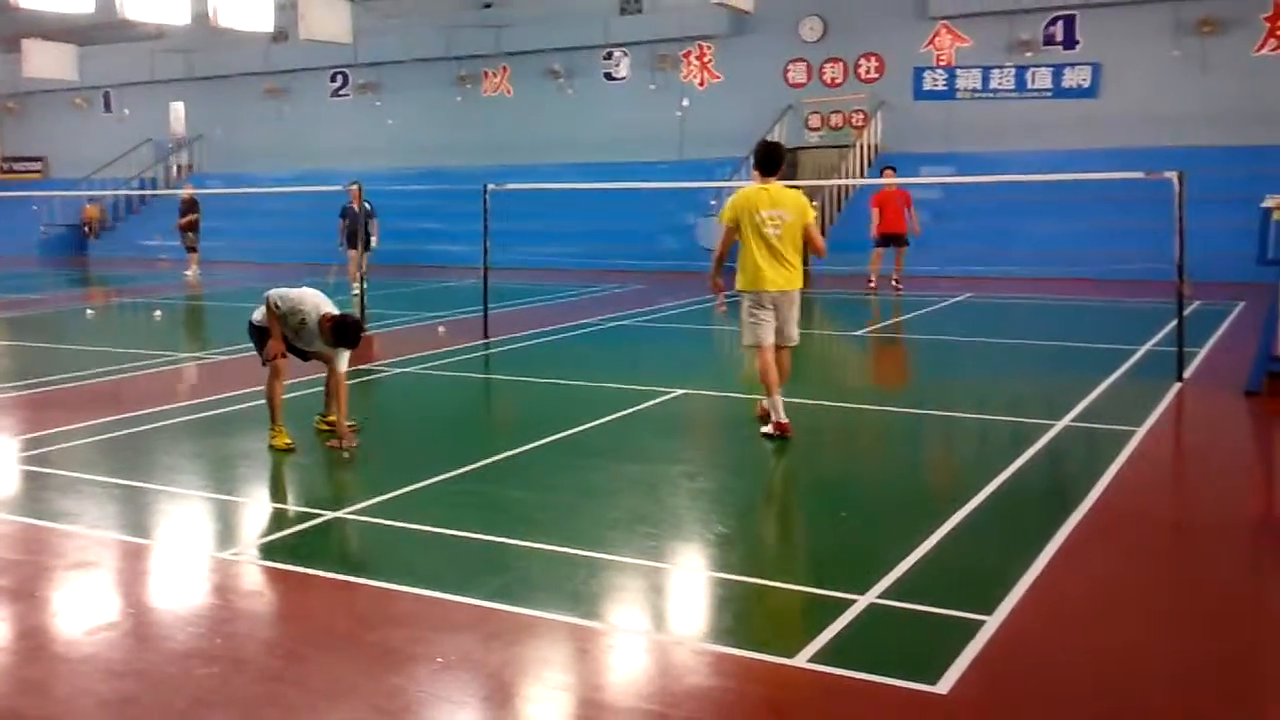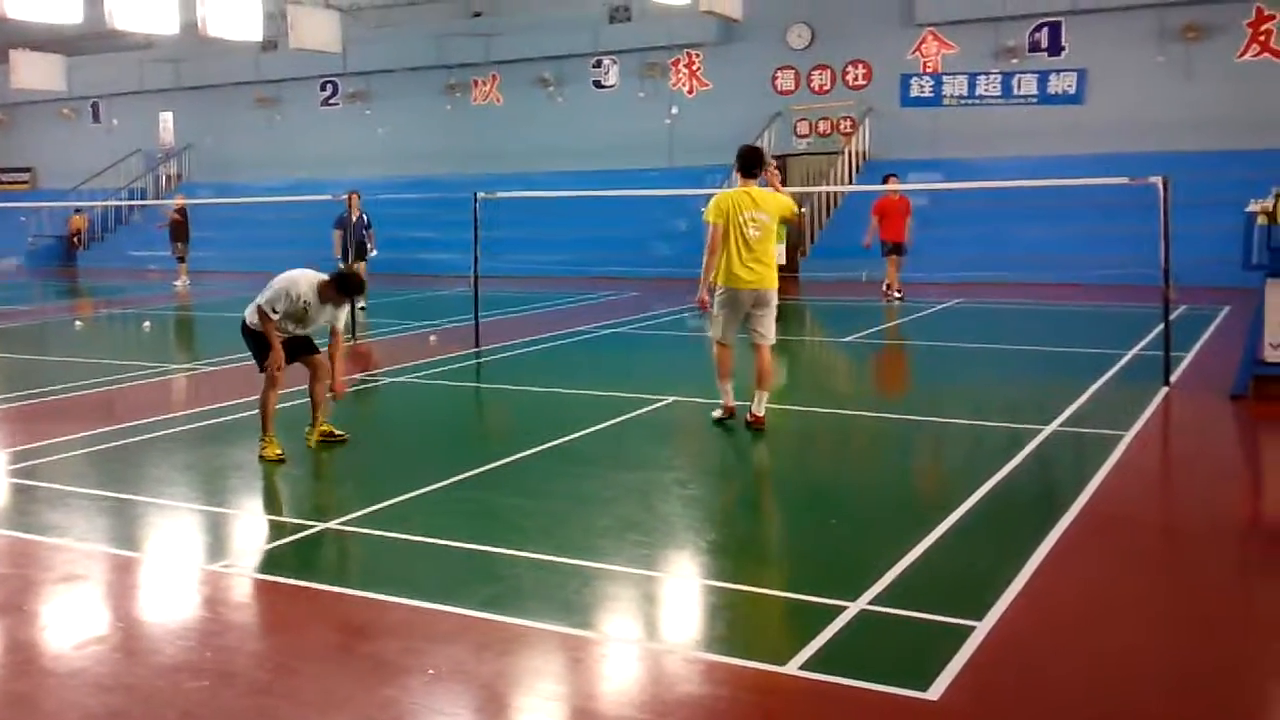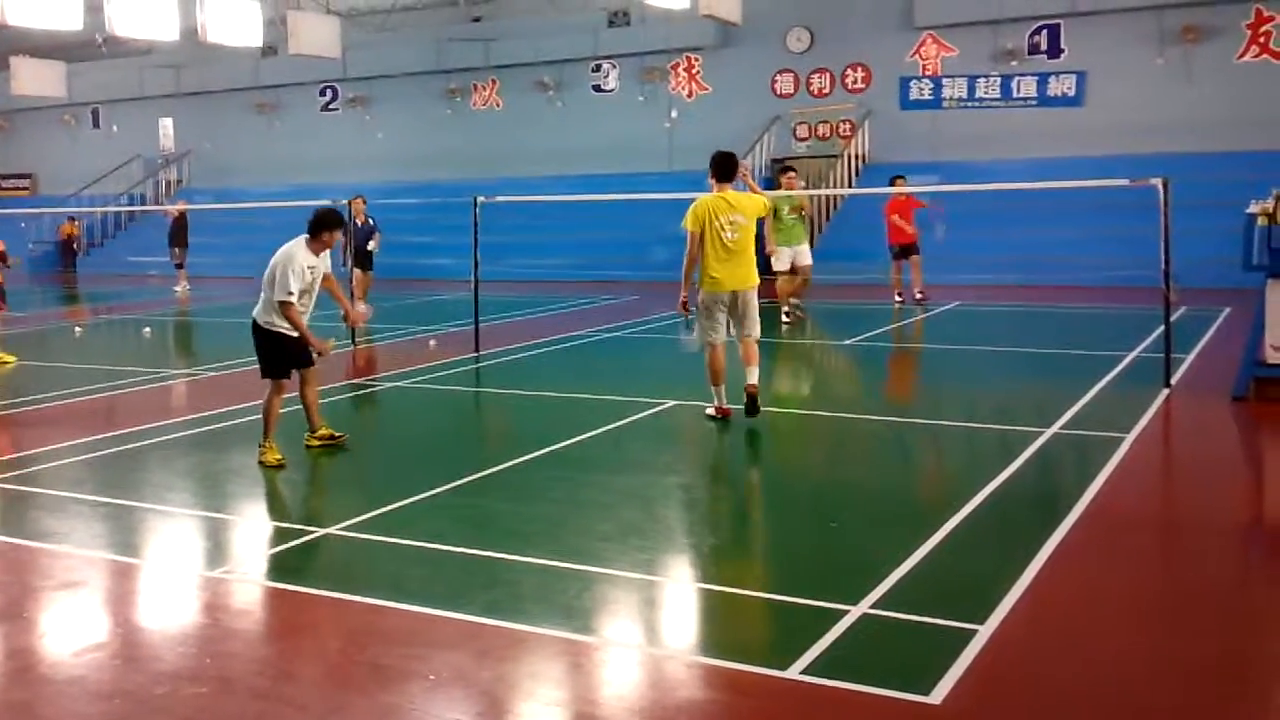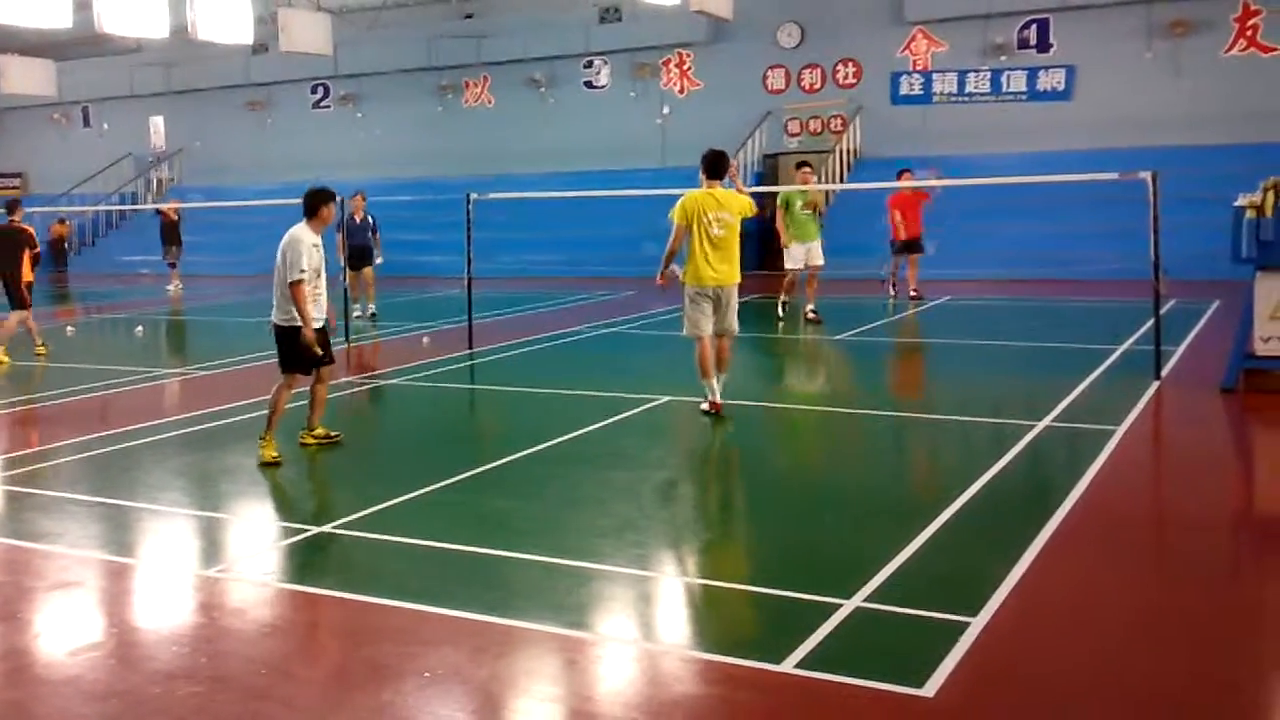
dt=0.4s
person 1, frame 1
left shoulder: (739, 200)
right shoulder: (798, 199)
left elbow: (724, 246)
right elbow: (819, 249)
left wrist: (715, 275)
right wrist: (813, 245)
left hip: (755, 287)
right hip: (789, 286)
left knee: (764, 350)
right knee: (783, 348)
left ankle: (779, 420)
right ankle: (771, 405)
person 1, frame 2
left shoulder: (723, 200)
right shoulder: (775, 200)
left elbow: (713, 247)
right elbow: (793, 211)
left wrist: (703, 286)
right wrist: (775, 183)
left hip: (732, 284)
right hip: (765, 285)
left knee: (722, 343)
right knee: (763, 347)
left ankle: (728, 403)
right ankle: (758, 412)
person 1, frame 3
left shoulder: (700, 207)
right shoulder: (750, 202)
left elbow: (692, 254)
right elbow: (768, 204)
left wrist: (684, 290)
right wrist: (749, 181)
left hip: (713, 286)
right hip: (746, 284)
left knee: (715, 345)
right knee: (748, 339)
left ankle: (720, 405)
right ankle: (752, 384)
person 1, frame 4
left shoulder: (689, 201)
right shoulder: (738, 200)
left elbow: (675, 244)
right elbow: (754, 209)
left wrist: (663, 269)
right wrist: (737, 182)
left hip: (698, 280)
right hip: (729, 280)
left knee: (702, 338)
right knee: (723, 336)
left ankle: (713, 398)
right ankle: (715, 392)
person 2, frame 1
left shoulder: (341, 335)
right shoulder: (304, 302)
left elbow: (339, 379)
right elbow: (270, 298)
left wrist: (341, 422)
right wrist: (276, 338)
right hip: (266, 325)
left knee: (334, 363)
right knee: (278, 366)
left ankle: (327, 417)
right ankle: (276, 430)
person 2, frame 2
left shoulder: (339, 299)
right shoulder: (293, 285)
left elbow: (336, 337)
right elbow: (263, 312)
left wrist: (336, 377)
right wrist: (276, 348)
left hip: (293, 329)
right hip: (259, 326)
left knee: (320, 365)
right knee: (275, 376)
left ankle: (317, 426)
right ankle: (267, 441)
person 2, frame 3
left shoulder: (322, 251)
right shoulder: (292, 258)
left elbow: (326, 278)
right elbow: (286, 306)
left wrist: (346, 306)
right wrist: (311, 339)
left hip: (295, 327)
right hip: (272, 327)
left knee: (308, 375)
right knee: (279, 384)
left ankle: (316, 431)
right ankle: (267, 445)
person 2, frame 4
left shoulder: (314, 237)
right shoulder: (299, 239)
right elbow: (296, 285)
left wrist: (325, 309)
right wrist: (305, 324)
left hip: (314, 321)
right hip: (295, 324)
left knee: (324, 373)
right knee: (290, 380)
left ankle: (312, 430)
right ankle: (267, 440)
